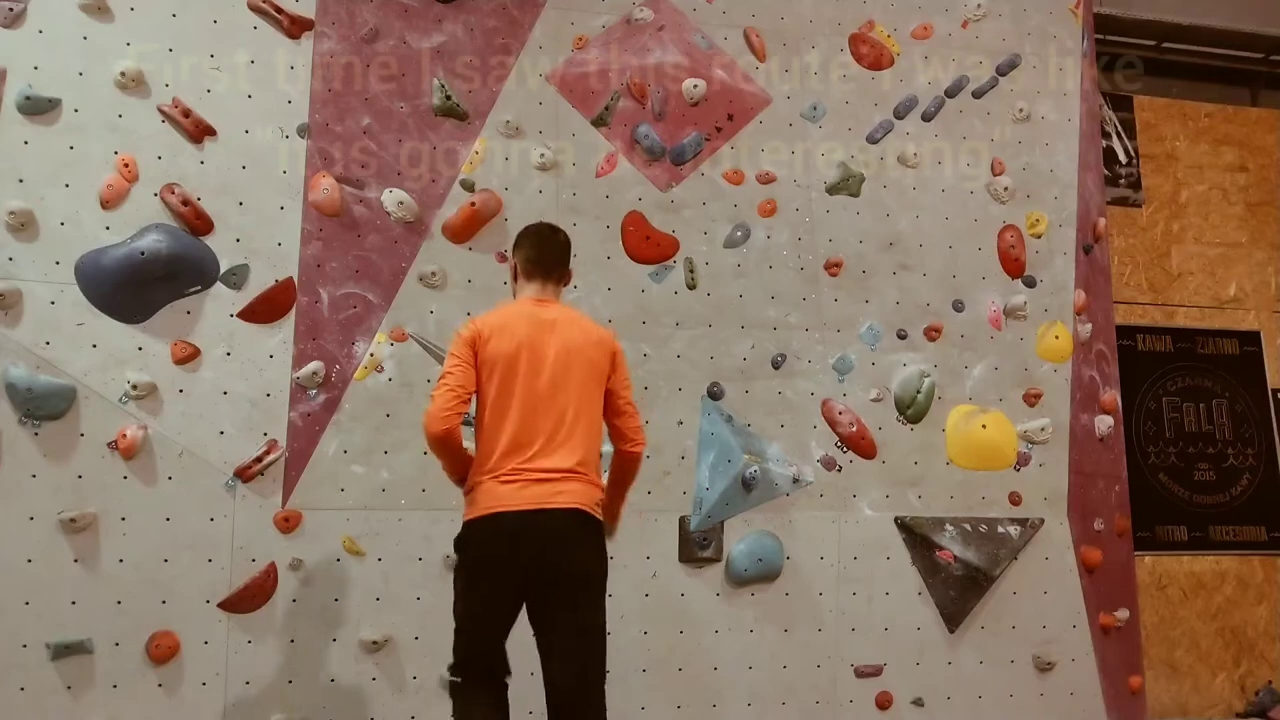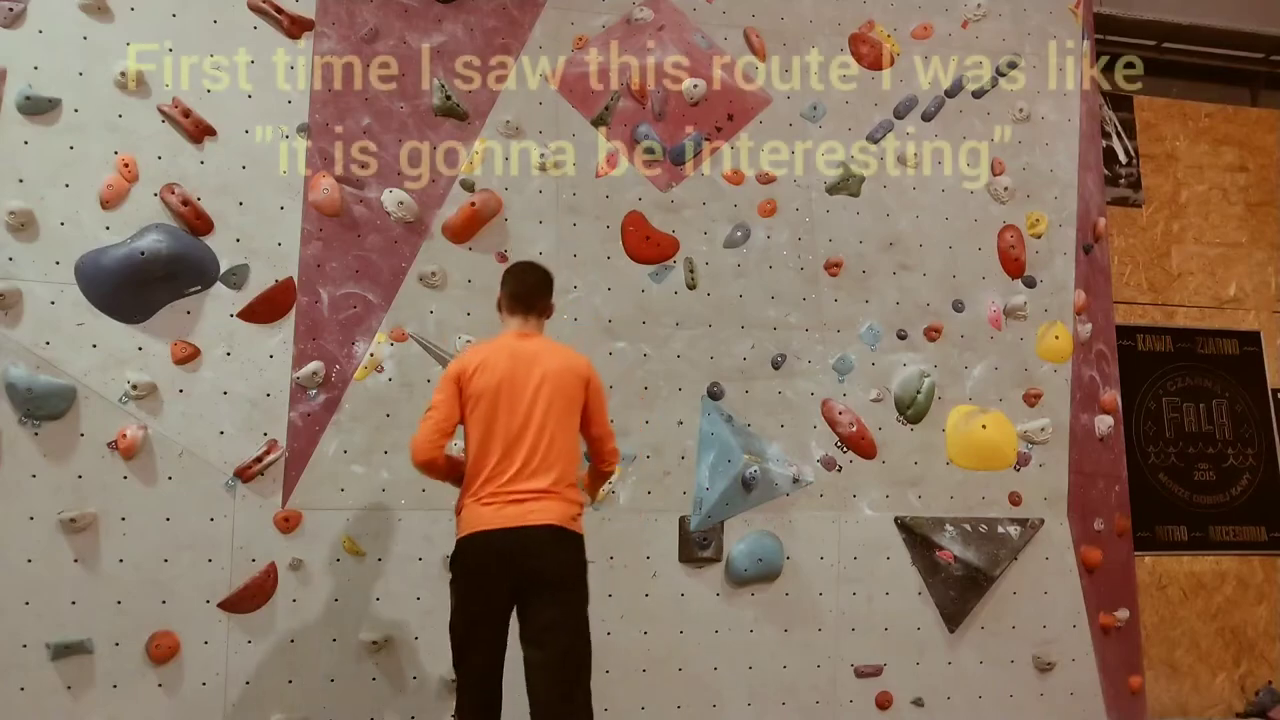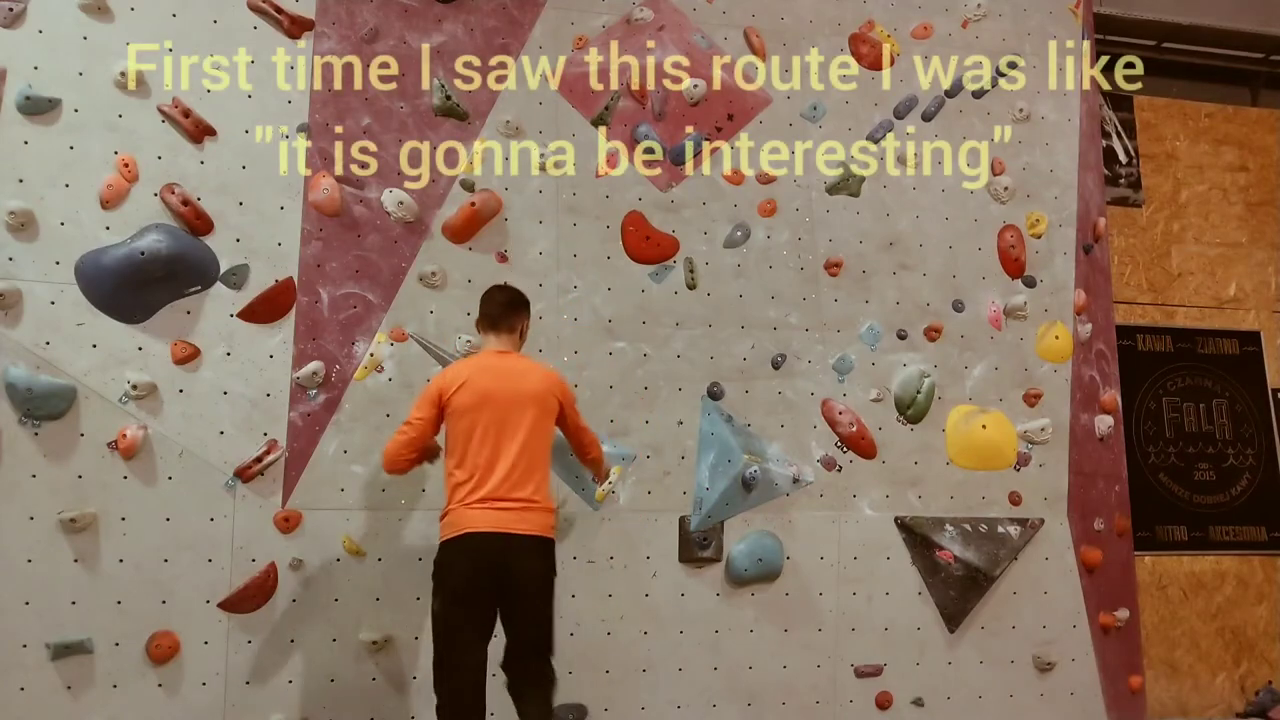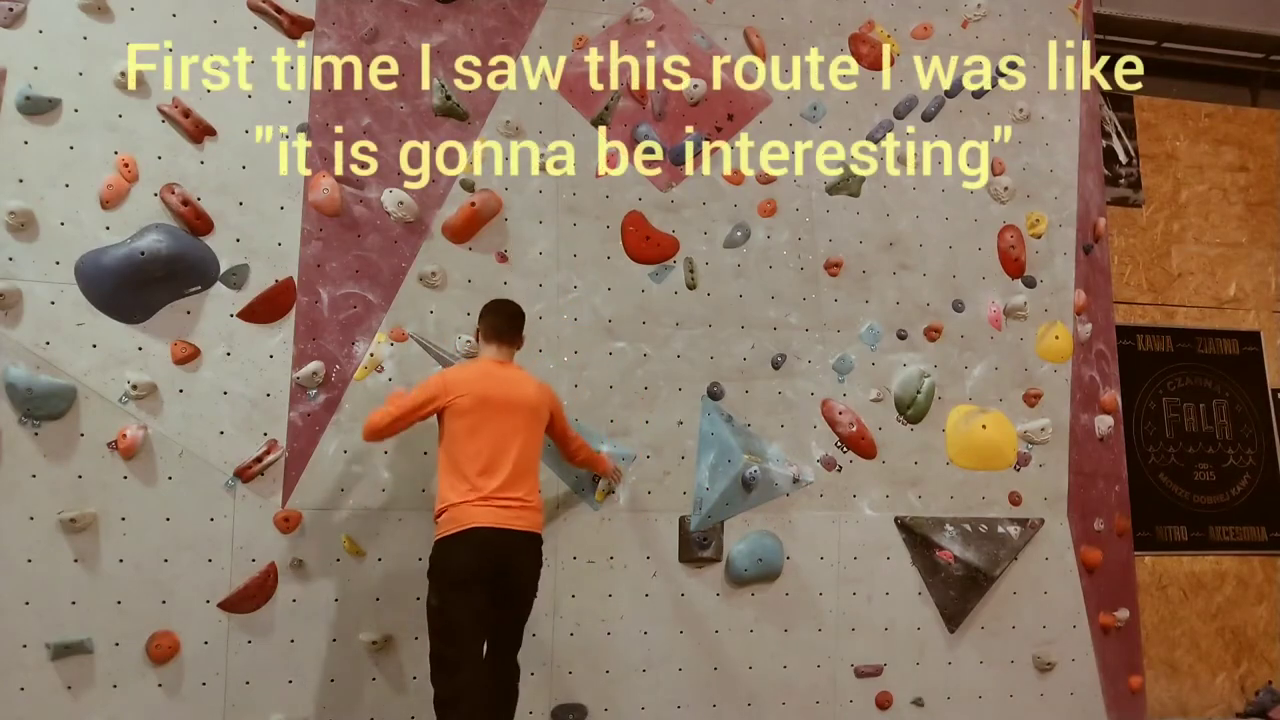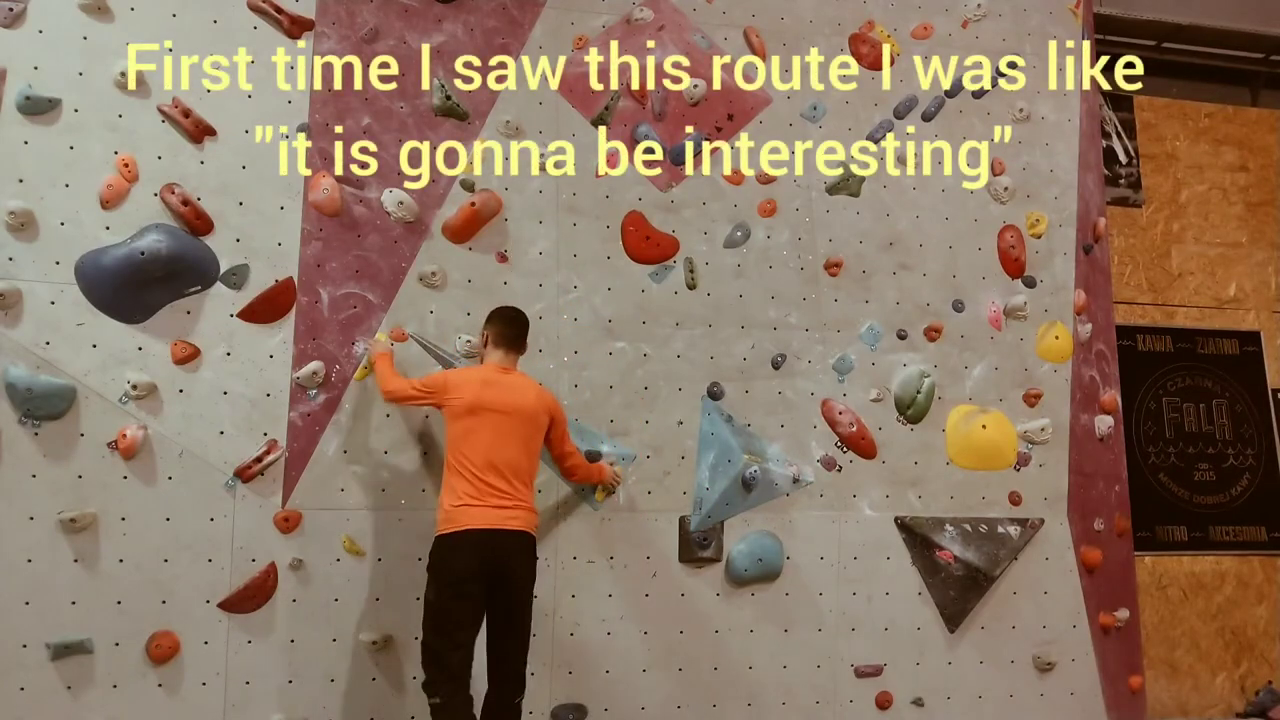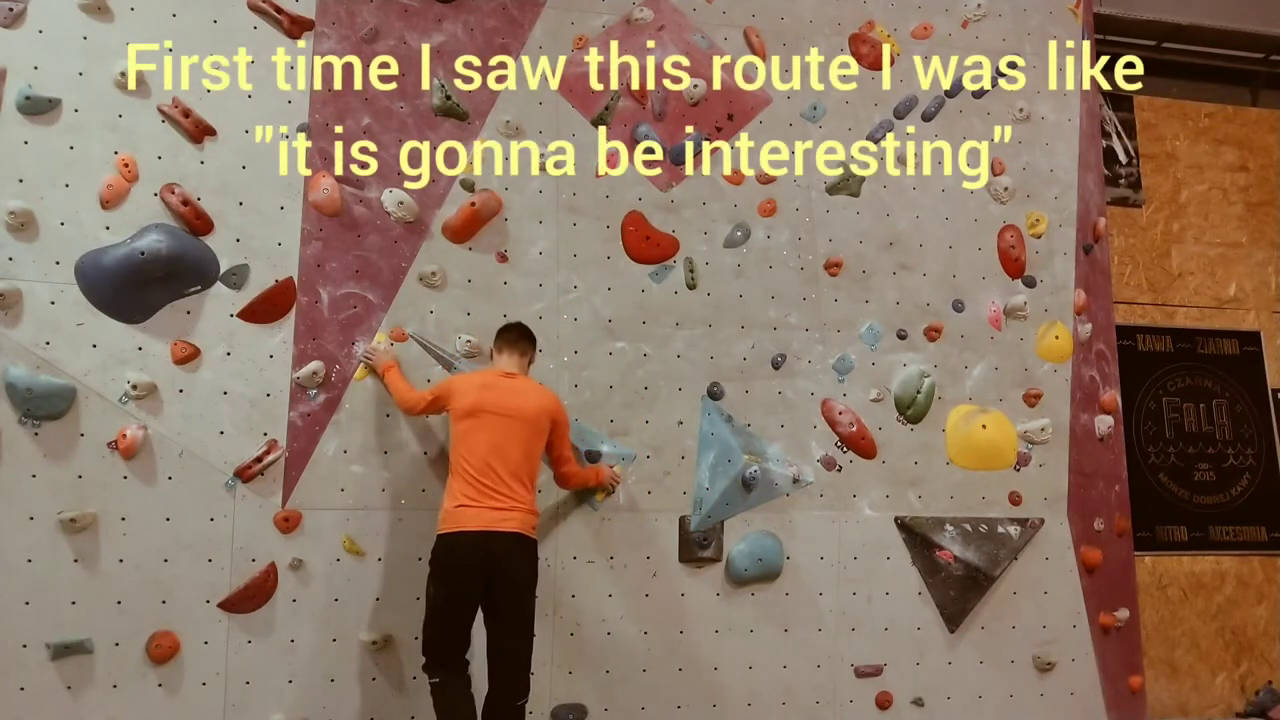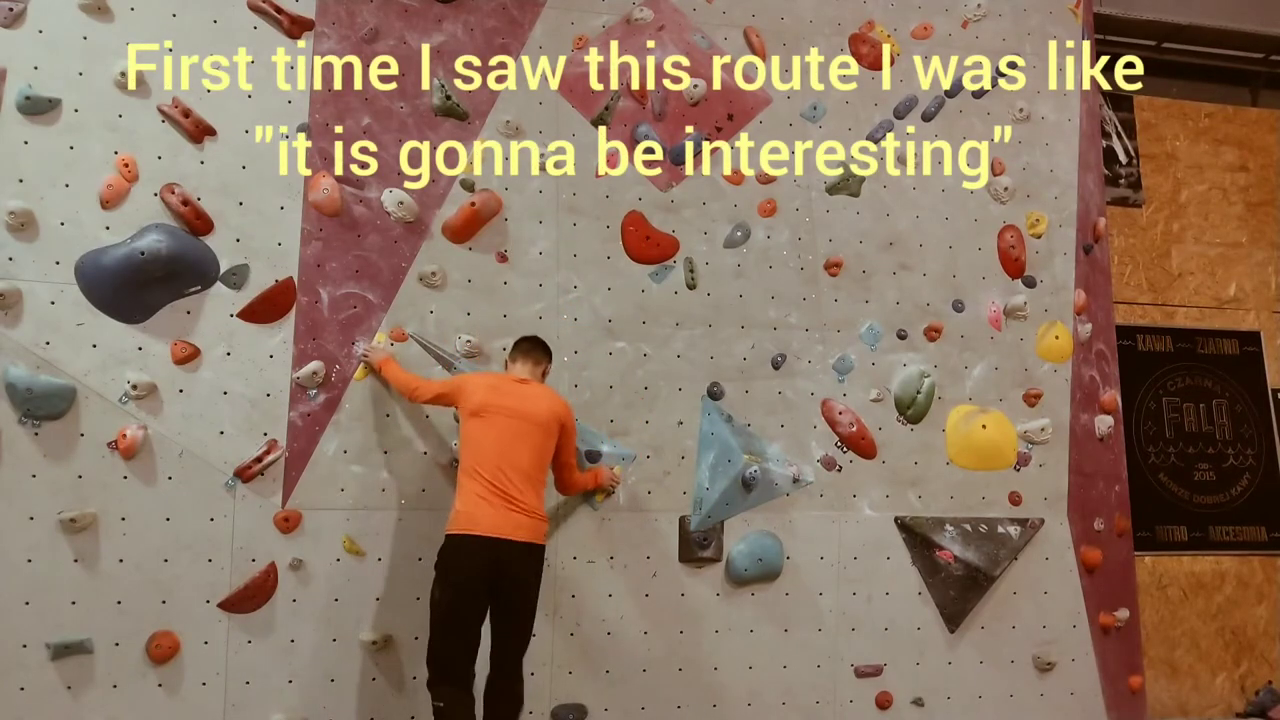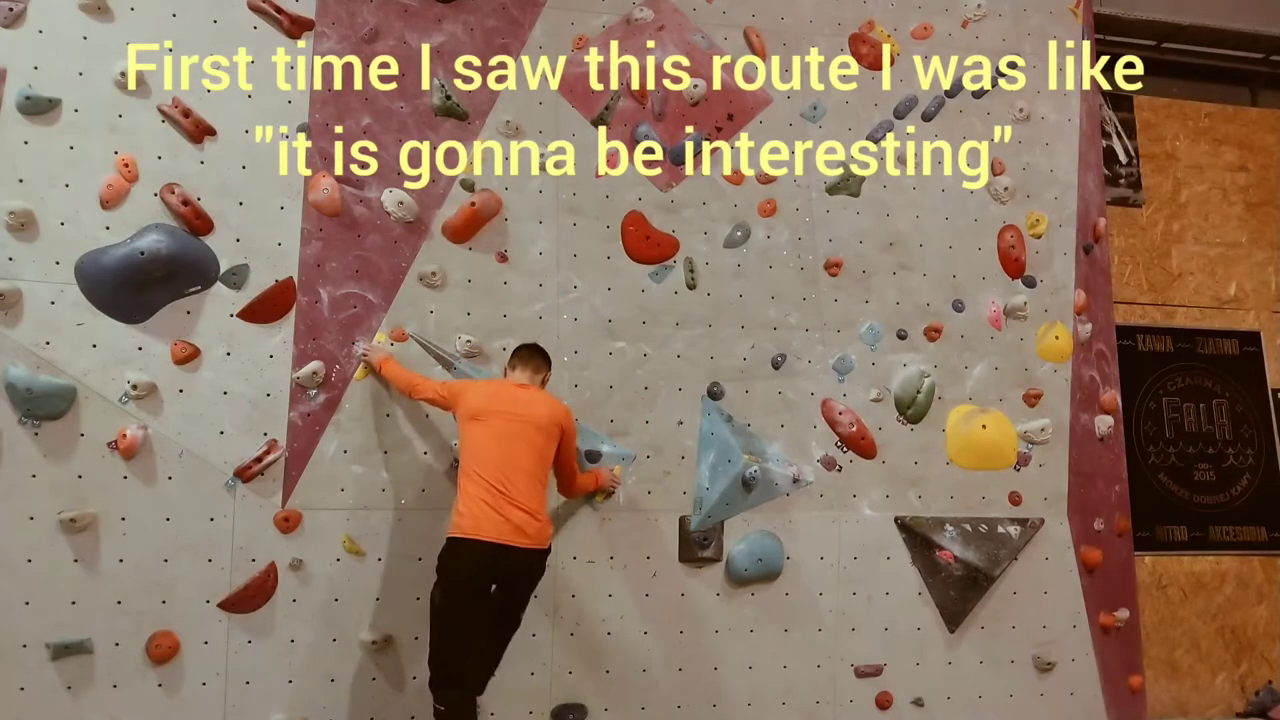
dt=0.3s
person 1, frame 1
left shoulder: (481, 330)
right shoulder: (600, 340)
left elbow: (439, 425)
right elbow: (632, 444)
left wrist: (468, 476)
right wrist: (610, 507)
left hip: (497, 520)
right hip: (573, 522)
left knee: (477, 676)
person 1, frame 2
left shoulder: (467, 364)
right shoulder: (577, 367)
left elbow: (425, 454)
right elbow: (606, 459)
right wrist: (585, 490)
left hip: (483, 538)
right hip: (554, 537)
person 1, frame 3
left shoulder: (450, 379)
right shoulder: (550, 382)
left elbow: (394, 459)
right elbow: (586, 446)
left wrist: (427, 450)
right wrist: (600, 469)
left hip: (466, 539)
right hip: (531, 539)
left knee: (460, 679)
right knee: (530, 669)
person 1, frame 4
left shoulder: (450, 382)
right shoulder: (540, 393)
left elbow: (373, 428)
right elbow: (574, 450)
left wrist: (399, 400)
right wrist: (602, 465)
left hip: (463, 536)
right hip: (523, 538)
left knee: (457, 671)
right knee: (502, 660)
person 1, frame 5
left shoulder: (454, 383)
right shoulder: (543, 399)
left elbow: (394, 390)
right elbow: (572, 468)
left wrist: (381, 357)
right wrist: (602, 473)
left hip: (461, 537)
right hip: (517, 540)
left knee: (446, 669)
right knee: (508, 668)
person 1, frame 6
left shoulder: (460, 387)
right shoulder: (548, 403)
left elbow: (410, 402)
right elbow: (567, 476)
left wrist: (387, 367)
right wrist: (598, 475)
left hip: (460, 537)
right hip: (517, 541)
left knee: (444, 659)
right knee: (510, 666)
person 1, frame 7
left shoulder: (472, 387)
right shoulder: (558, 408)
left elbow: (415, 389)
right elbow: (567, 483)
left wrist: (383, 362)
right wrist: (597, 478)
left hip: (468, 539)
right hip: (526, 544)
left knee: (449, 667)
right knee: (508, 664)
person 1, frame 8
left shoulder: (470, 392)
right shoulder: (558, 412)
left elbow: (415, 387)
right elbow: (569, 486)
left wrist: (382, 362)
right wrist: (597, 479)
left hip: (470, 541)
right hip: (529, 546)
left knee: (451, 665)
right knee: (499, 625)
